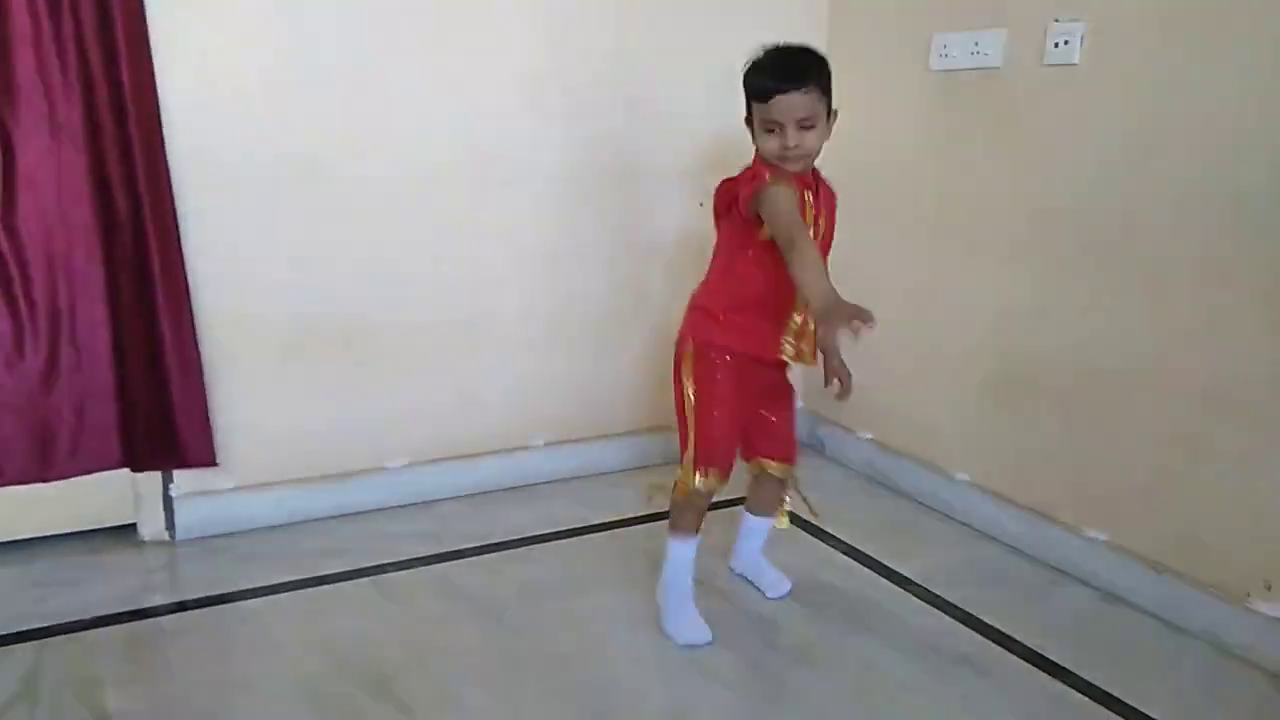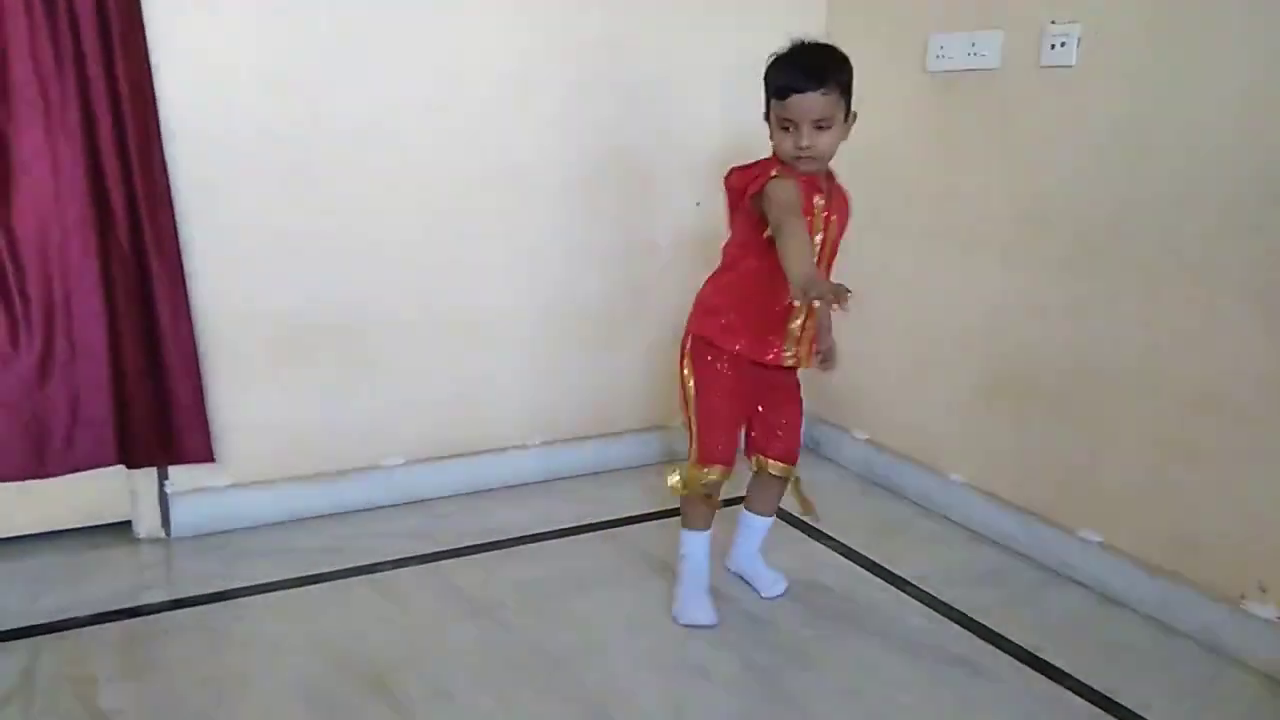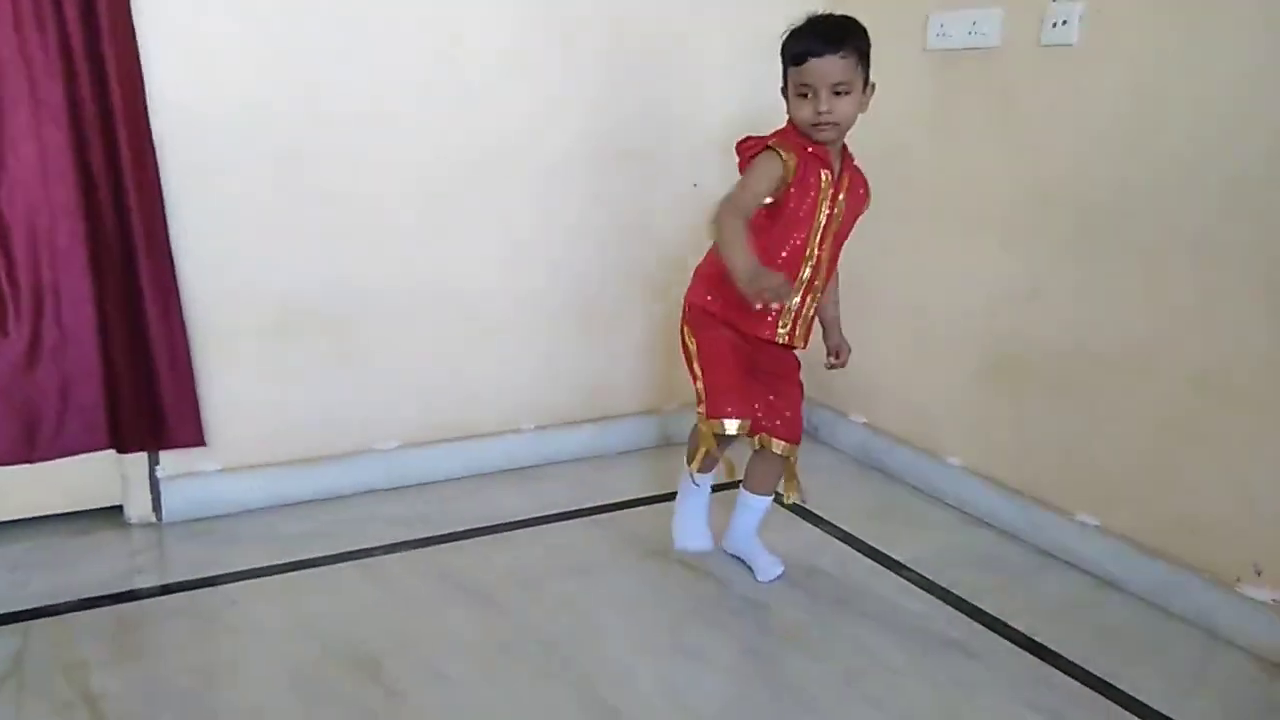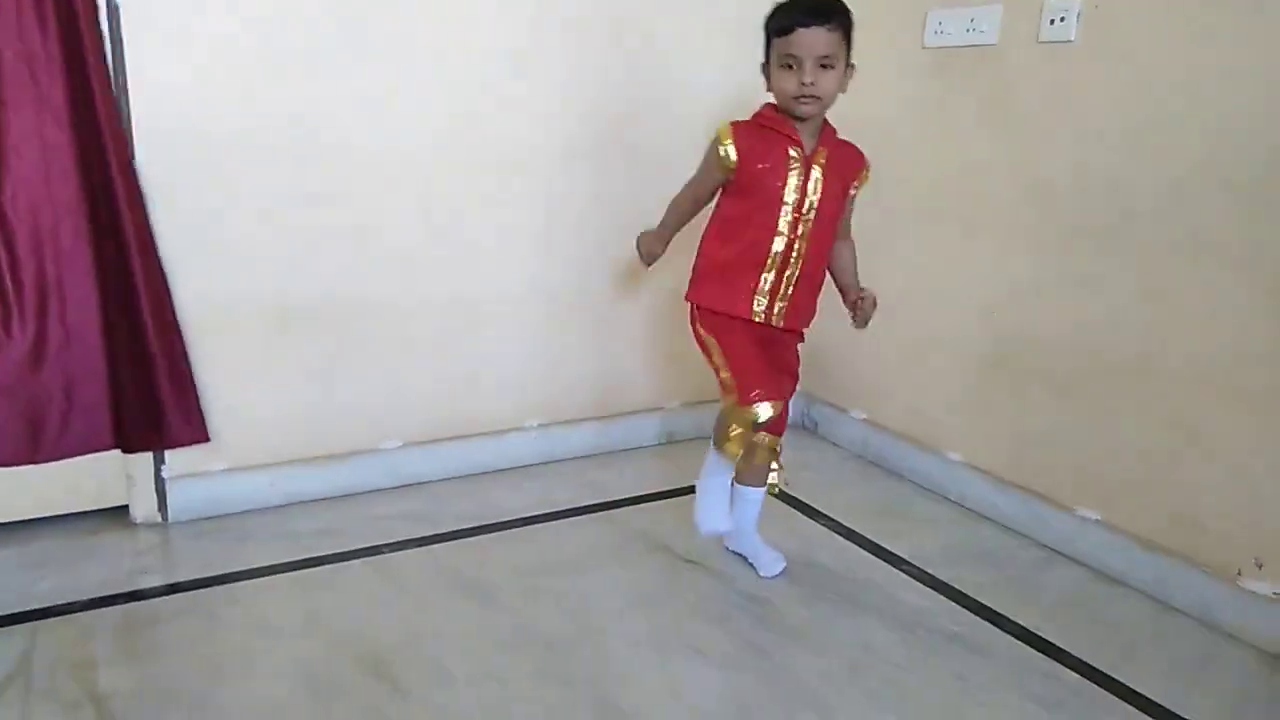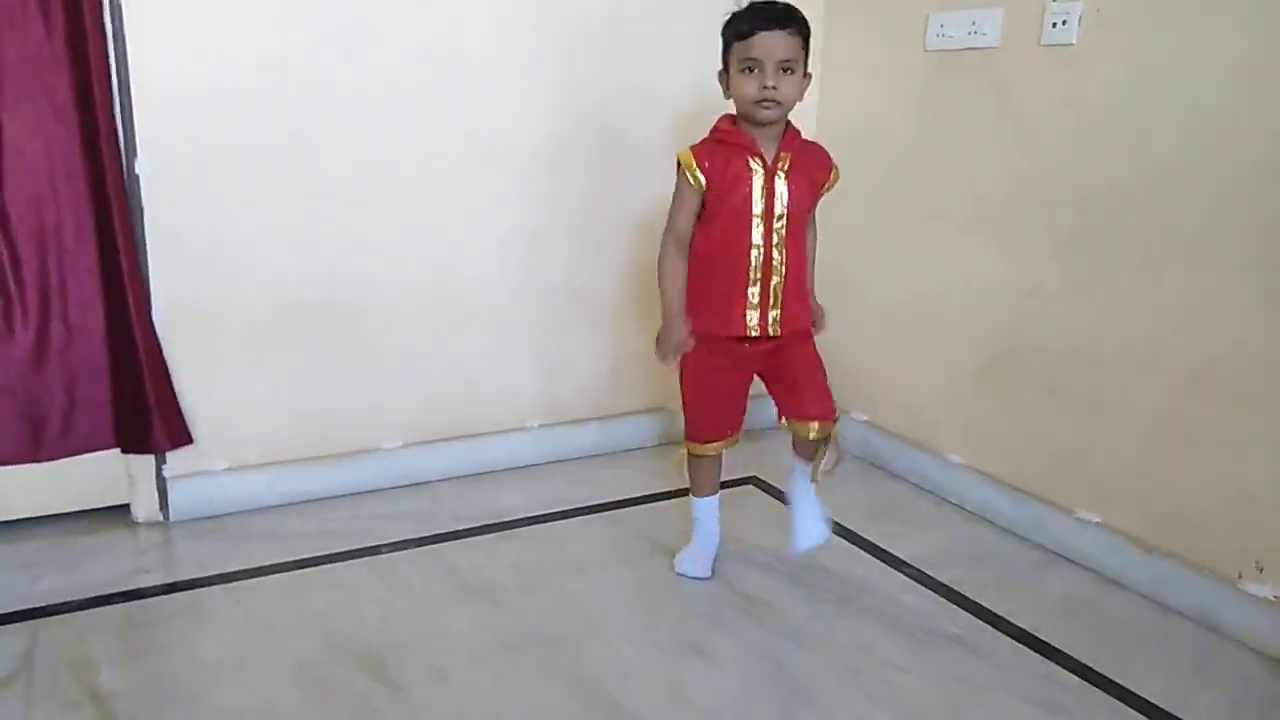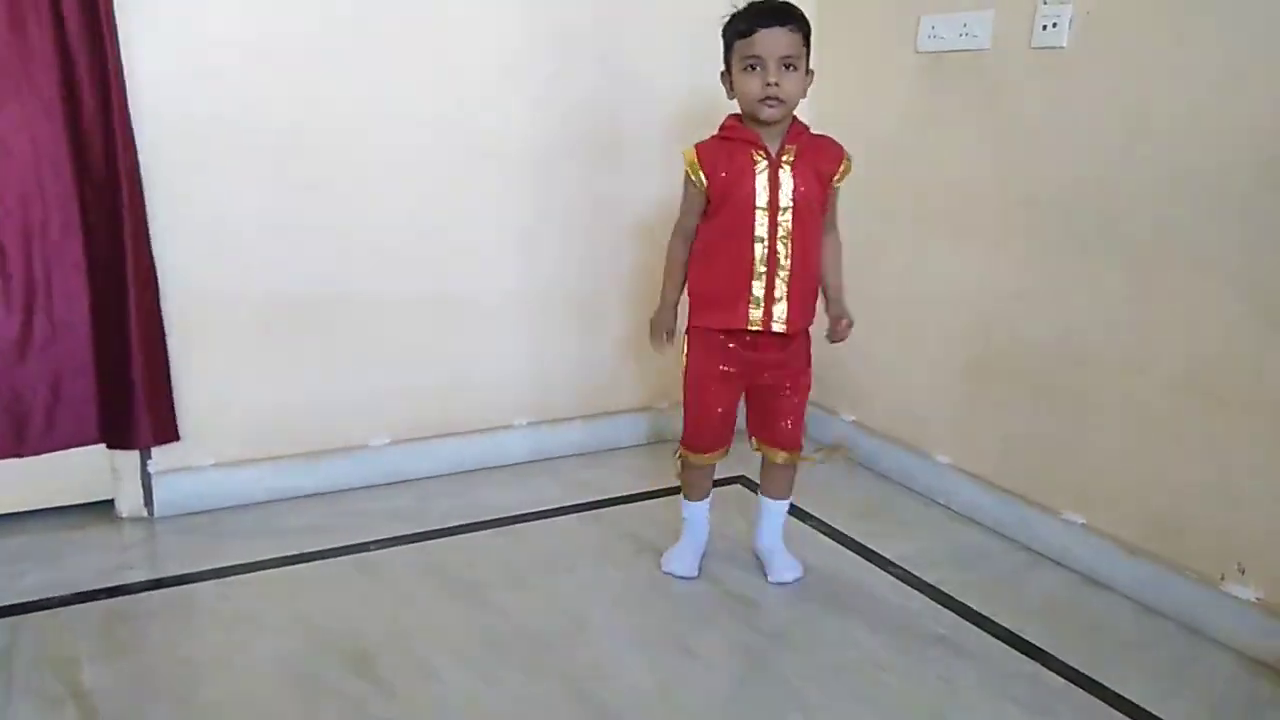
dt=0.3s
person 1, frame 1
left shoulder: (821, 193)
right shoulder: (767, 189)
left elbow: (810, 268)
right elbow: (794, 243)
left wrist: (830, 349)
right wrist: (828, 303)
left hip: (772, 354)
right hip: (717, 346)
left knee: (777, 459)
right knee: (706, 468)
left ankle: (748, 554)
right ankle: (676, 586)
person 1, frame 2
left shoulder: (836, 198)
right shoulder: (774, 183)
right elbow: (788, 230)
left wrist: (822, 330)
right wrist: (809, 282)
left hip: (779, 355)
right hip: (721, 343)
left knee: (780, 459)
right knee: (711, 462)
left ankle: (745, 554)
right ankle: (692, 574)
person 1, frame 3
left shoulder: (854, 185)
right shoulder: (778, 157)
right elbow: (729, 217)
left wrist: (832, 329)
right wrist: (751, 274)
left hip: (779, 332)
right hip: (720, 316)
left knee: (782, 433)
right knee: (727, 417)
left ankle: (742, 534)
right ankle: (692, 492)
person 1, frame 4
left shoulder: (848, 163)
right shoulder: (742, 142)
right elbow: (693, 196)
left wrist: (853, 291)
right wrist: (658, 238)
left hip: (783, 320)
right hip: (722, 307)
left knee: (770, 429)
right knee: (755, 405)
left ankle: (742, 530)
right ankle: (717, 467)
person 1, frame 5
left shoulder: (813, 163)
right shoulder: (703, 161)
right elbow: (676, 242)
left wrist: (809, 301)
right wrist: (673, 317)
left hip: (787, 326)
right hip: (714, 328)
left knee: (816, 419)
right knee: (706, 435)
left ankle: (803, 490)
right ankle: (705, 535)
person 1, frame 6
left shoulder: (825, 159)
right shoulder: (709, 158)
right elbow: (684, 236)
left wrist: (836, 302)
right wrist: (667, 304)
left hip: (789, 333)
right hip: (717, 330)
left knee: (782, 444)
right knee: (703, 440)
left ankle: (770, 537)
right ankle: (693, 534)
